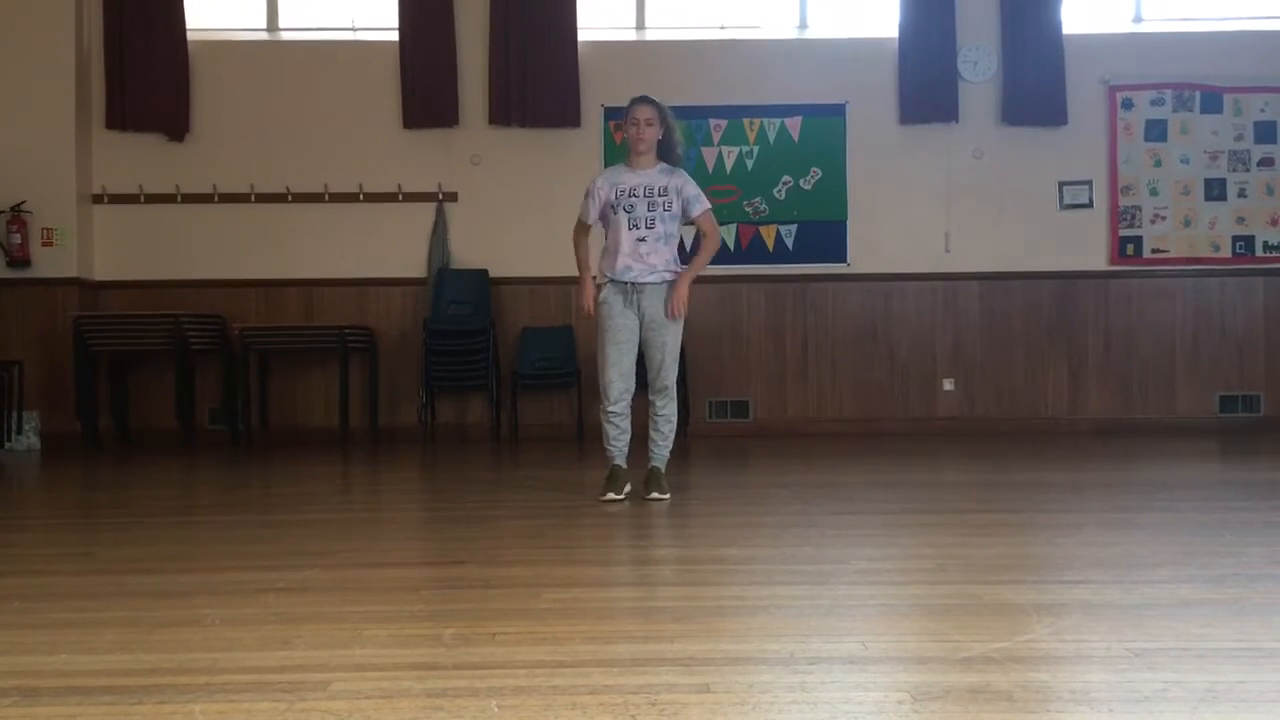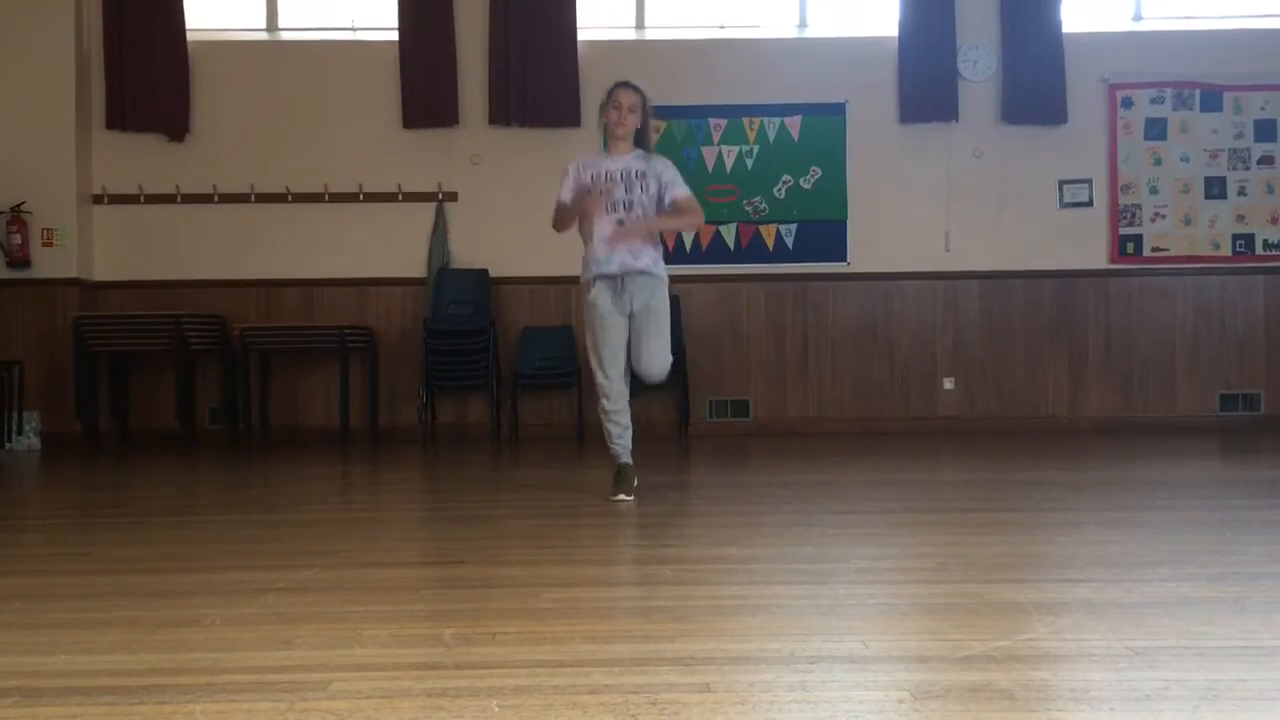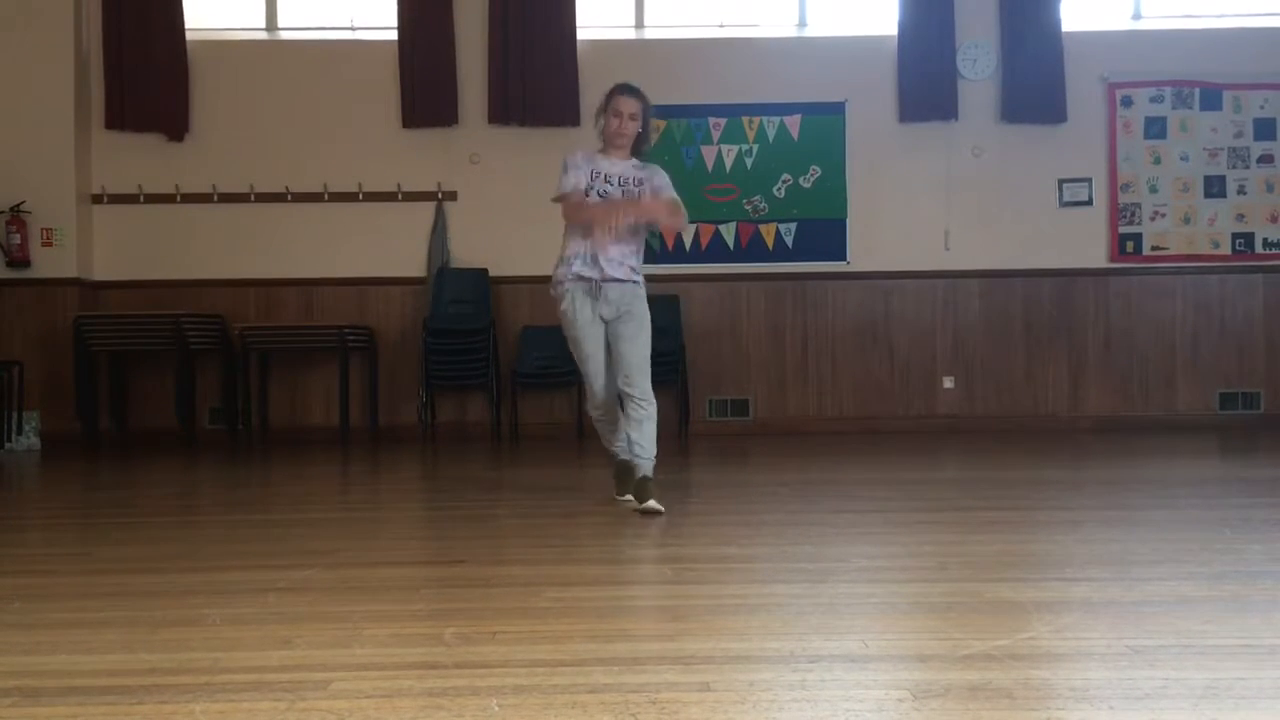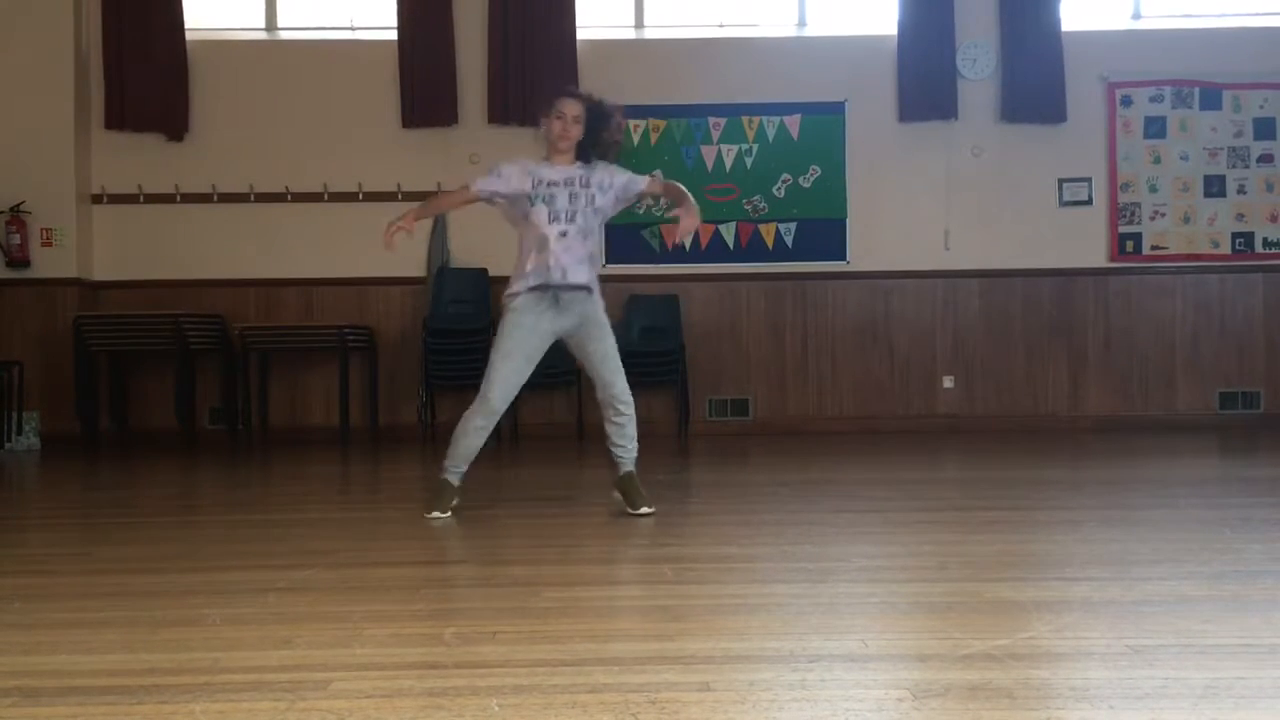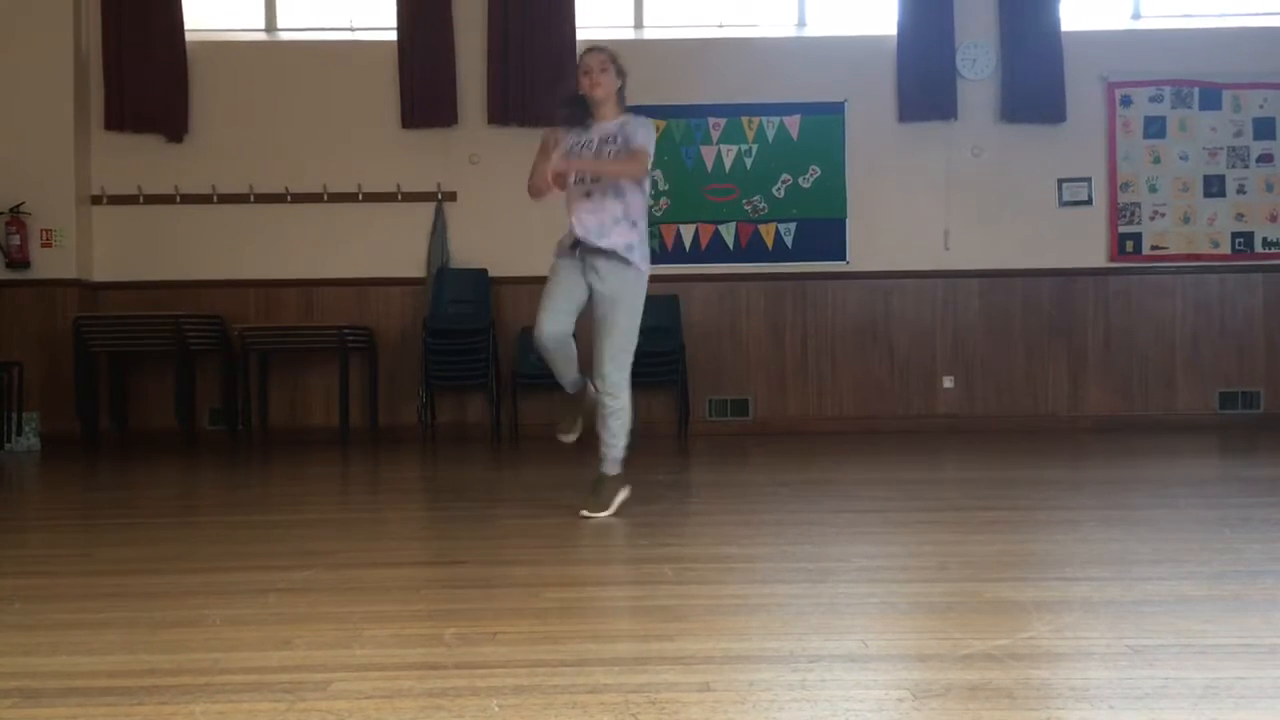
dt=0.4s
person 1, frame 1
left shoulder: (678, 181)
right shoulder: (605, 182)
left elbow: (711, 235)
right elbow: (581, 230)
left wrist: (685, 280)
right wrist: (585, 278)
left hip: (662, 292)
right hip: (615, 292)
left knee: (662, 386)
right knee: (615, 387)
left ankle: (656, 467)
right ankle: (617, 466)
person 1, frame 2
left shoulder: (657, 166)
right shoulder: (582, 168)
left elbow: (695, 217)
right elbow: (559, 222)
left wrist: (649, 226)
right wrist: (580, 211)
left hip: (648, 277)
right hip: (603, 282)
left knee: (653, 368)
right knee: (610, 383)
left ankle: (644, 359)
right ankle: (623, 463)
person 1, frame 3
left shoulder: (651, 176)
right shoulder: (578, 163)
left elbow: (678, 219)
right elbow: (569, 211)
left wrist: (644, 210)
right wrist: (631, 205)
left hip: (627, 286)
right hip: (579, 284)
left knee: (637, 385)
right knee: (601, 388)
left ankle: (642, 476)
right ankle: (621, 458)
person 1, frame 4
left shoulder: (603, 176)
right shoulder: (517, 174)
left elbow: (663, 187)
right elbow: (460, 196)
left wrist: (687, 204)
right wrist: (410, 216)
left hip: (581, 300)
right hip: (529, 302)
left knee: (615, 389)
right knee: (492, 398)
left ankle: (627, 476)
right ankle: (450, 480)
person 1, frame 5
left shoulder: (638, 129)
right shoulder: (569, 135)
left elbow: (633, 166)
right elbow: (536, 190)
left wrist: (569, 163)
right wrist: (548, 154)
left hip: (623, 263)
right hip: (575, 254)
left knee: (611, 374)
right knee: (548, 332)
left ankle: (611, 474)
right ankle: (577, 393)
